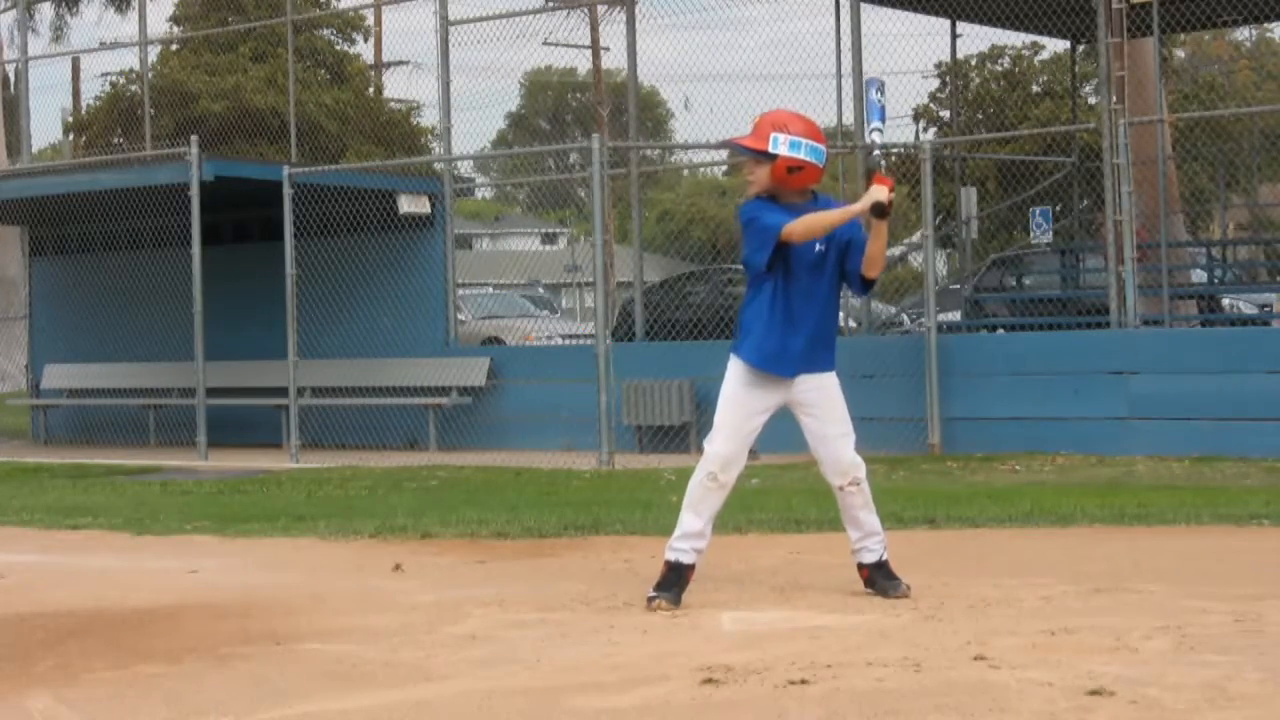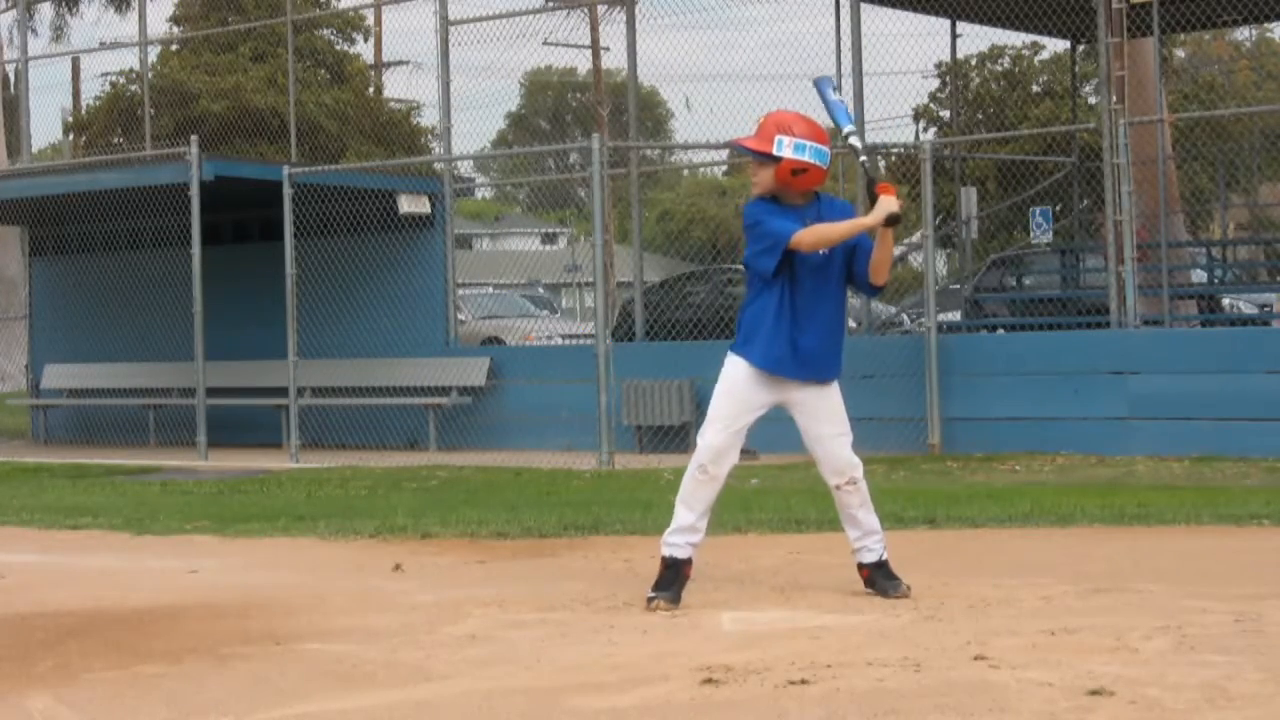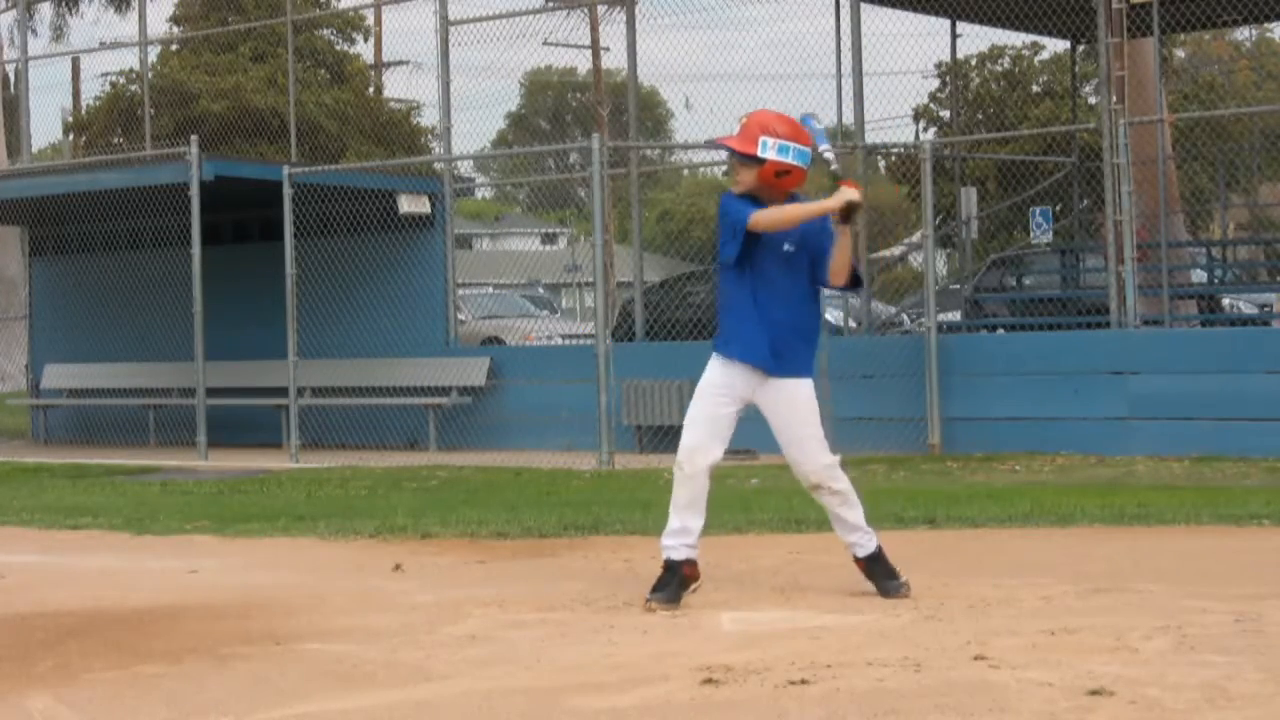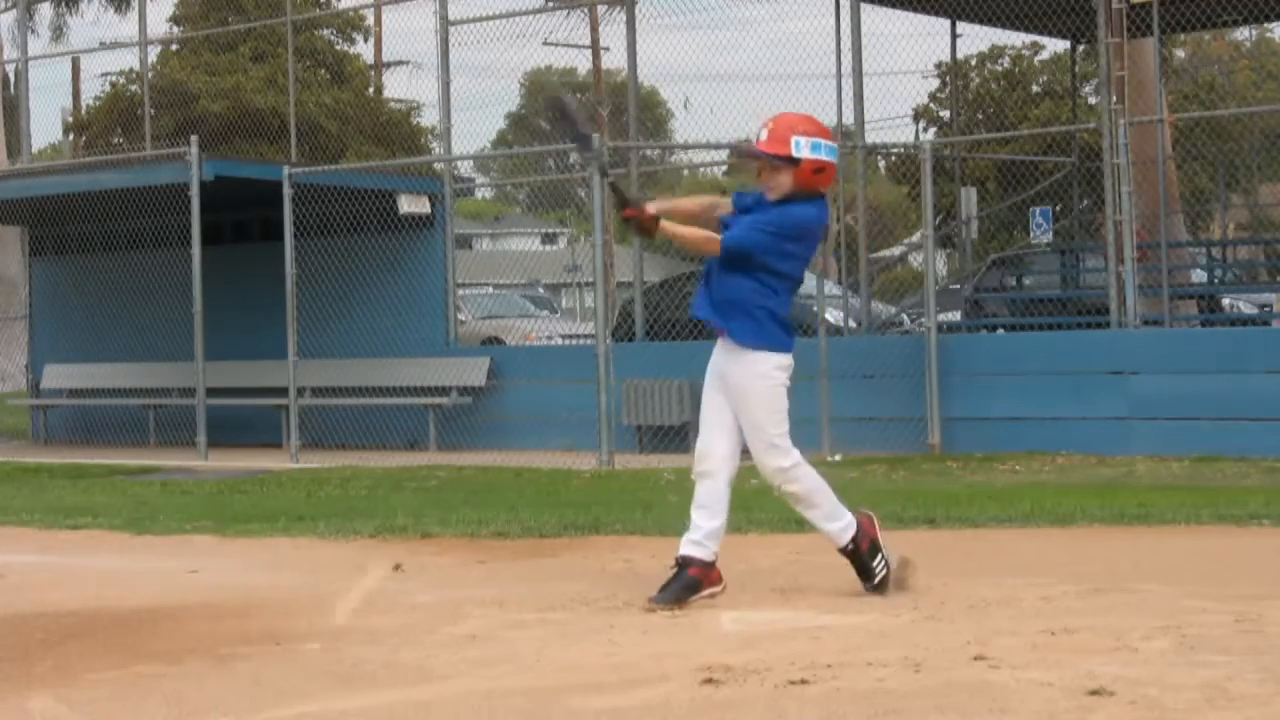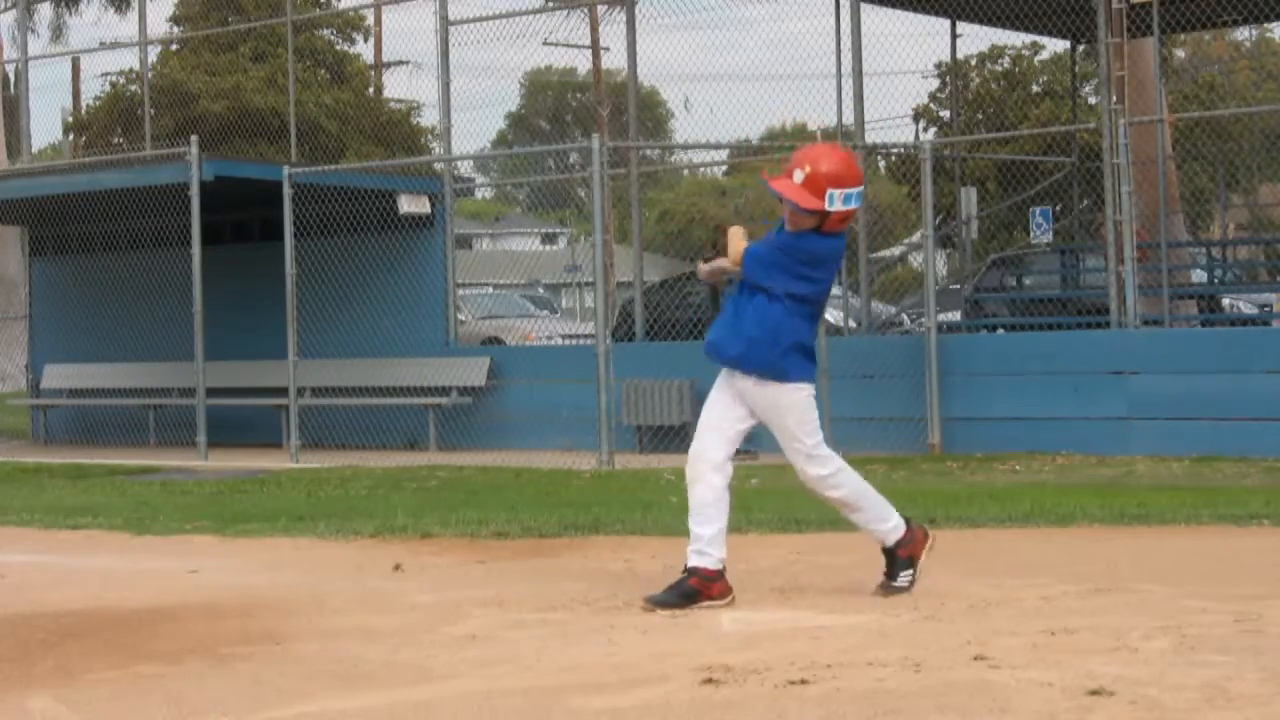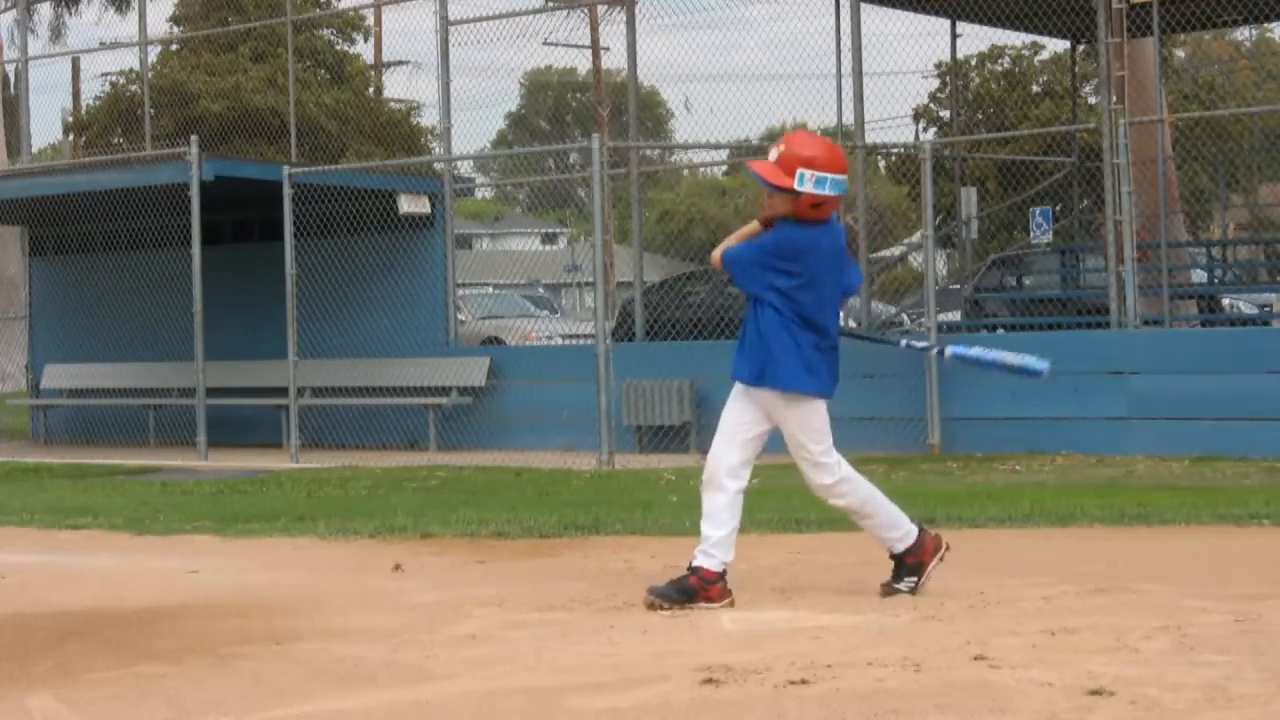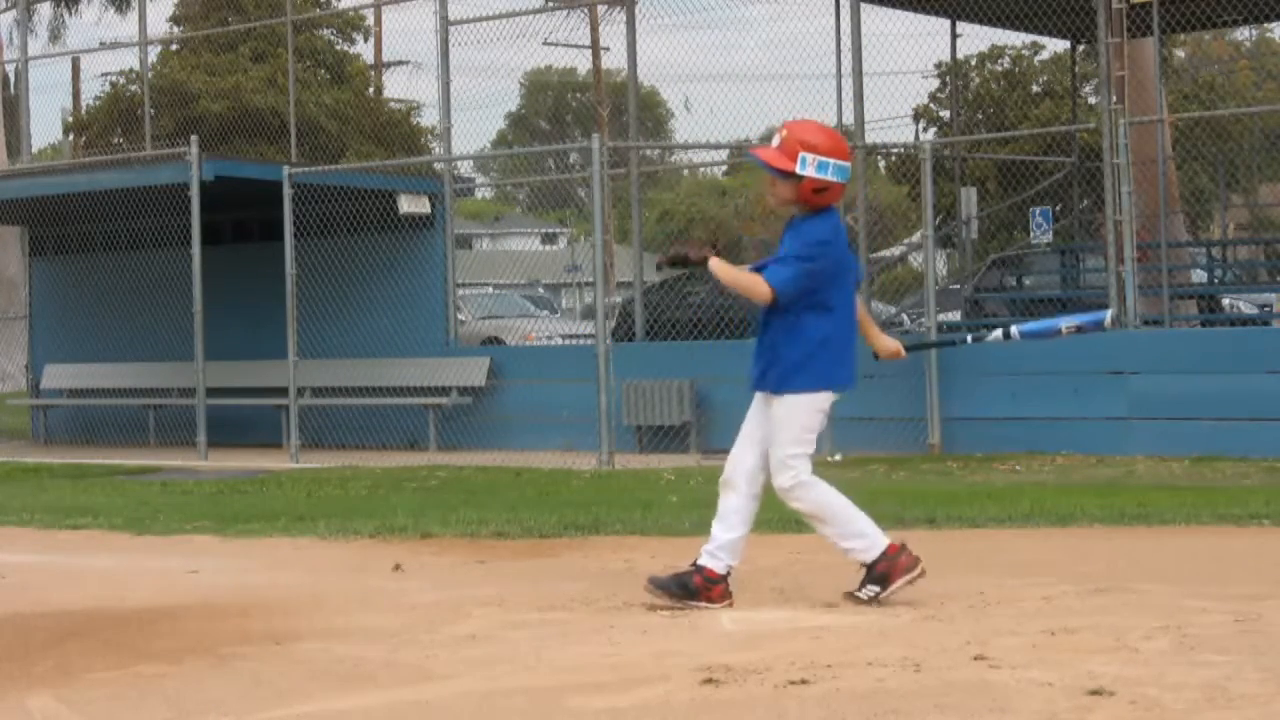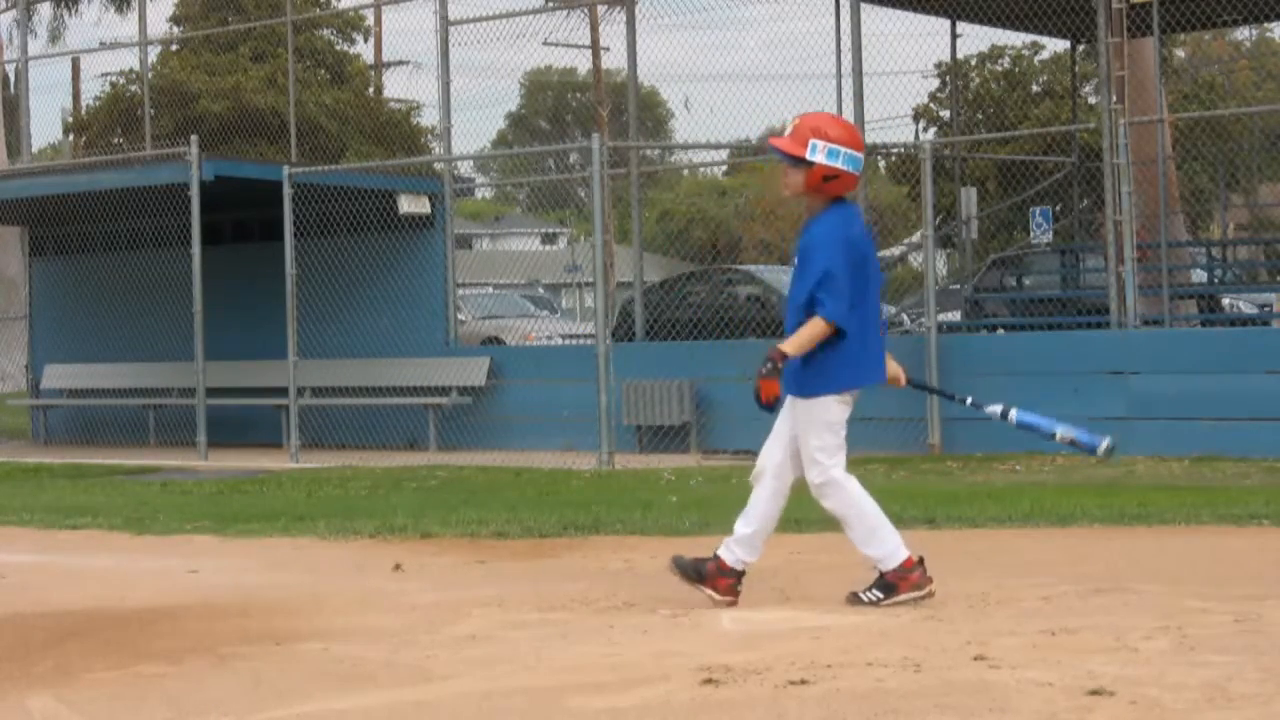
dt=0.4s
person 1, frame 1
left shoulder: (836, 214)
right shoulder: (754, 212)
left elbow: (868, 272)
right elbow: (796, 231)
left wrist: (880, 217)
right wrist: (861, 206)
left hip: (815, 368)
right hip: (755, 363)
left knee: (845, 465)
right knee: (719, 462)
left ankle: (873, 562)
right ankle: (678, 564)
person 1, frame 2
left shoulder: (839, 212)
right shoulder: (758, 213)
left elbow: (875, 278)
right elbow: (805, 241)
left wrist: (886, 226)
right wrist: (872, 219)
left hip: (815, 367)
right hip: (752, 361)
left knee: (842, 466)
right knee: (710, 454)
left ankle: (873, 561)
right ankle: (676, 560)
person 1, frame 3
left shoulder: (813, 220)
right shoulder: (740, 206)
left elbow: (836, 279)
right elbow: (763, 220)
left wrist: (844, 220)
right wrist: (829, 204)
left hip: (786, 366)
right hip: (730, 359)
left knee: (814, 464)
right knee: (693, 456)
left ankle: (871, 555)
right ankle: (680, 562)
person 1, frame 4
left shoulder: (803, 216)
right shoulder: (772, 200)
left elbow: (718, 243)
right elbow: (717, 207)
left wrist: (655, 228)
right wrist: (663, 207)
left hip: (759, 350)
right hip: (730, 345)
left knee: (776, 459)
right knee: (712, 457)
left ankle: (855, 535)
right ankle: (699, 563)
person 1, frame 5
left shoulder: (815, 247)
right shoulder: (803, 233)
left elbow: (740, 258)
left wrist: (730, 238)
right wrist: (721, 267)
left hip: (780, 374)
right hip: (739, 369)
left knee: (819, 467)
right knee: (704, 461)
left ankle: (904, 538)
right ankle: (706, 573)
person 1, frame 6
left shoulder: (791, 241)
right shoulder: (825, 228)
left elbow: (720, 258)
right elbow: (844, 286)
left wrist: (757, 226)
left hip: (795, 377)
right hip: (759, 372)
left knee: (826, 475)
right knee: (723, 468)
left ankle: (913, 544)
right ankle: (708, 574)
person 1, frame 7
left shoulder: (815, 235)
right shoulder: (812, 226)
left elbow: (765, 290)
right elbow: (844, 285)
left wrist: (707, 260)
right wrist: (874, 336)
left hip: (807, 373)
right hip: (784, 372)
left knee: (792, 479)
right knee: (742, 471)
left ankle: (887, 557)
right ankle: (711, 575)
person 1, frame 8
left shoulder: (831, 232)
right shoulder: (839, 221)
left elbow: (832, 315)
right elbow: (861, 296)
left wrist: (781, 355)
right wrist: (879, 355)
left hip: (825, 370)
right hip: (817, 371)
left knee: (825, 475)
right knee: (774, 467)
left ankle: (903, 571)
right ankle: (728, 568)
